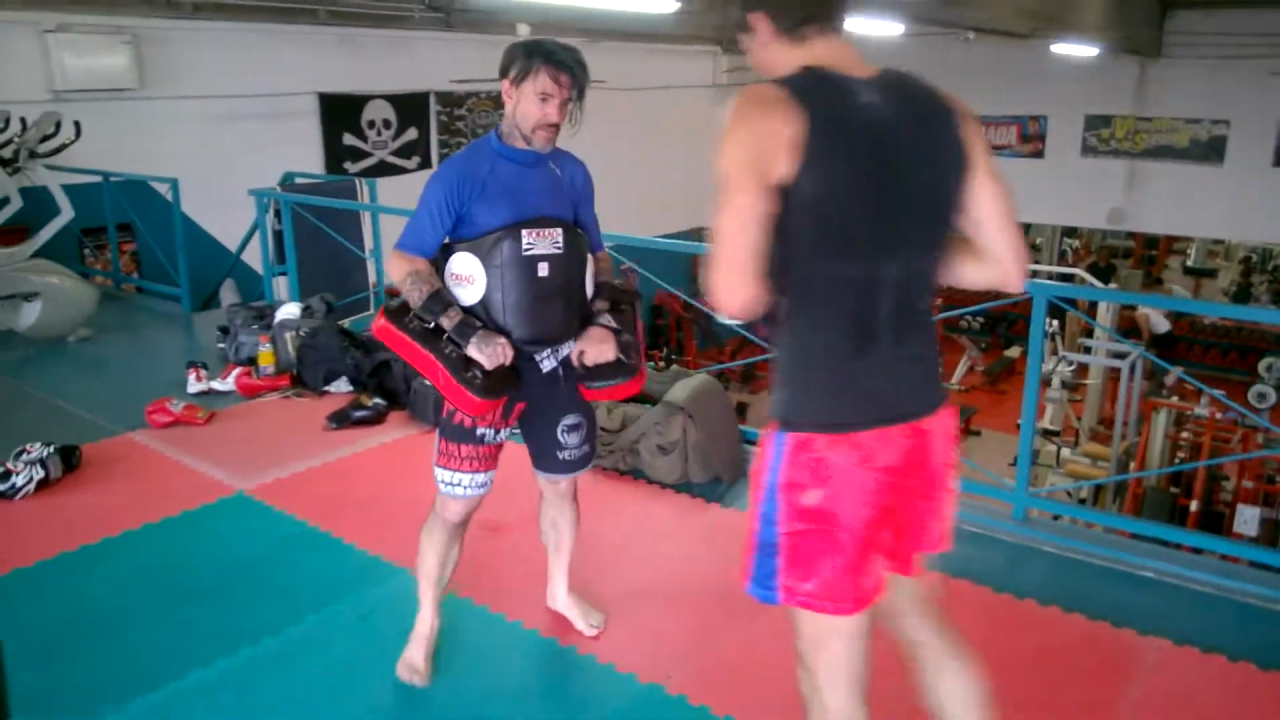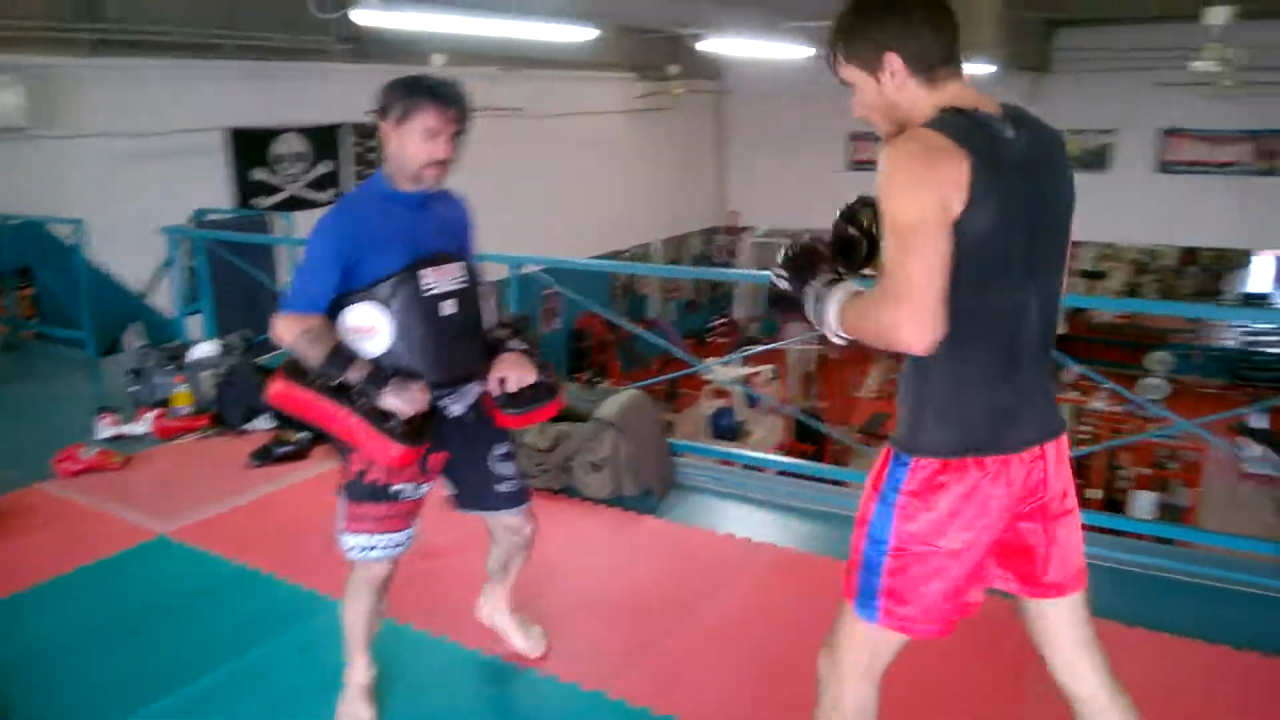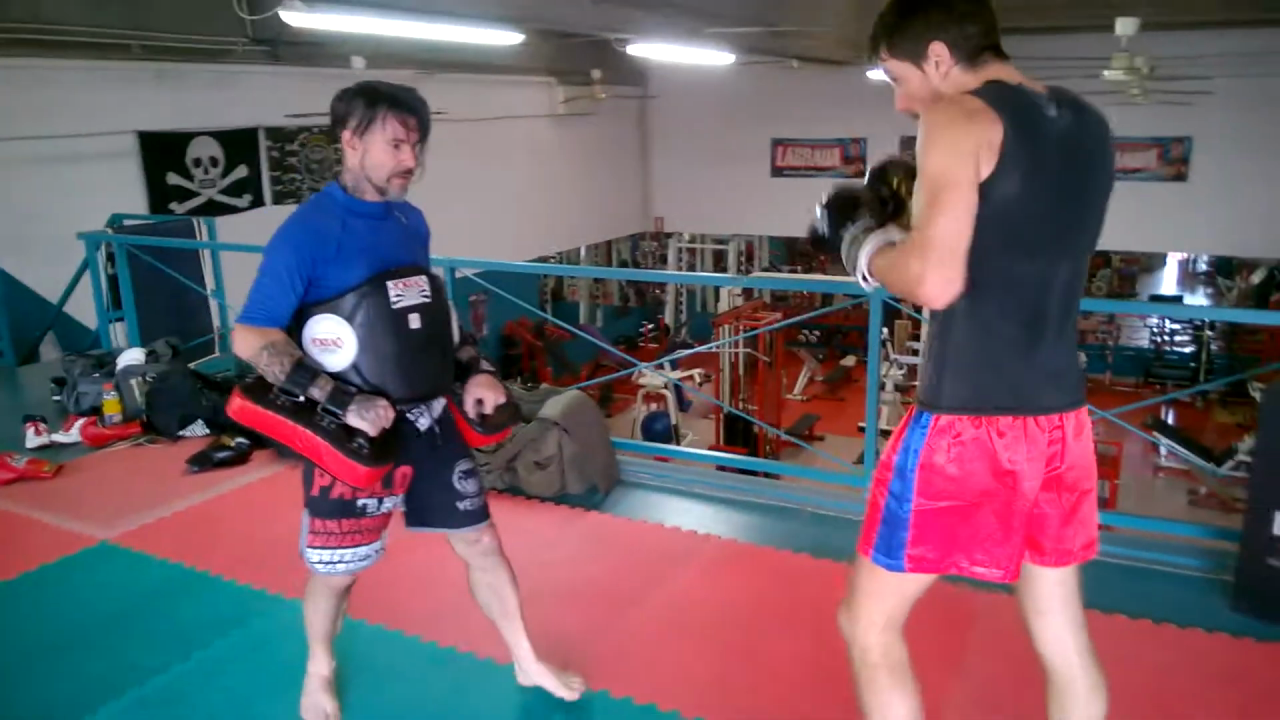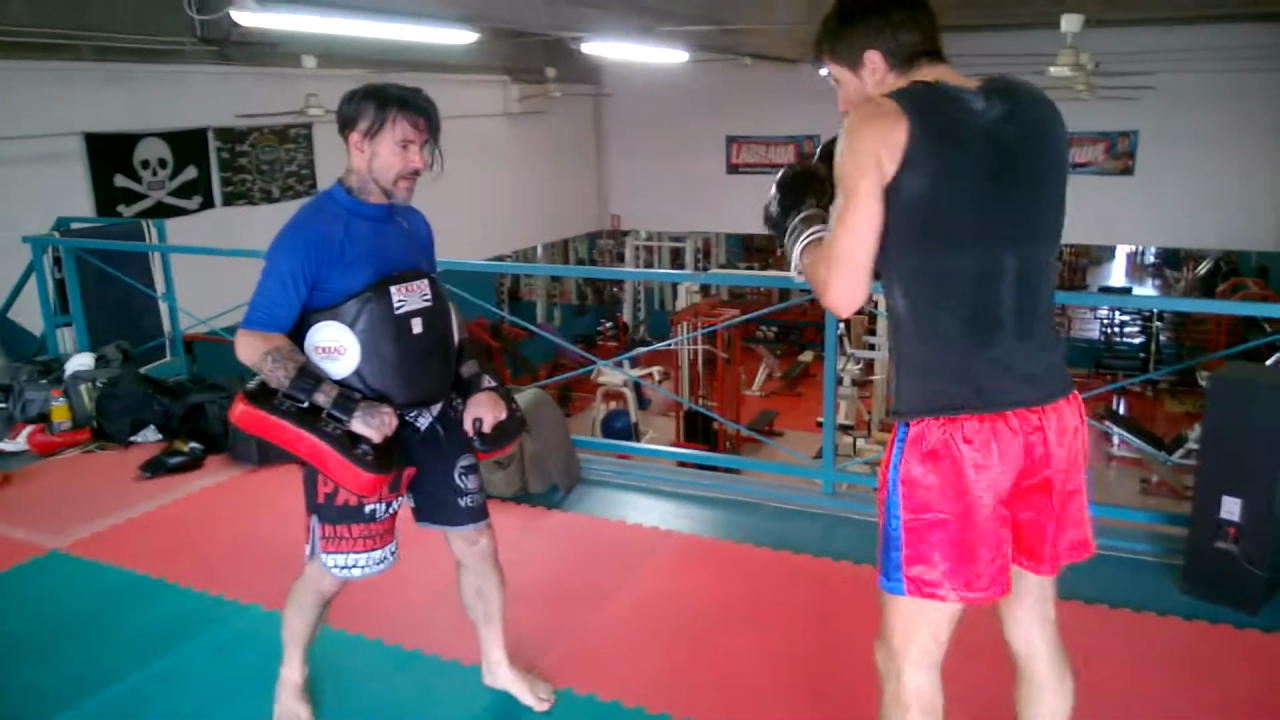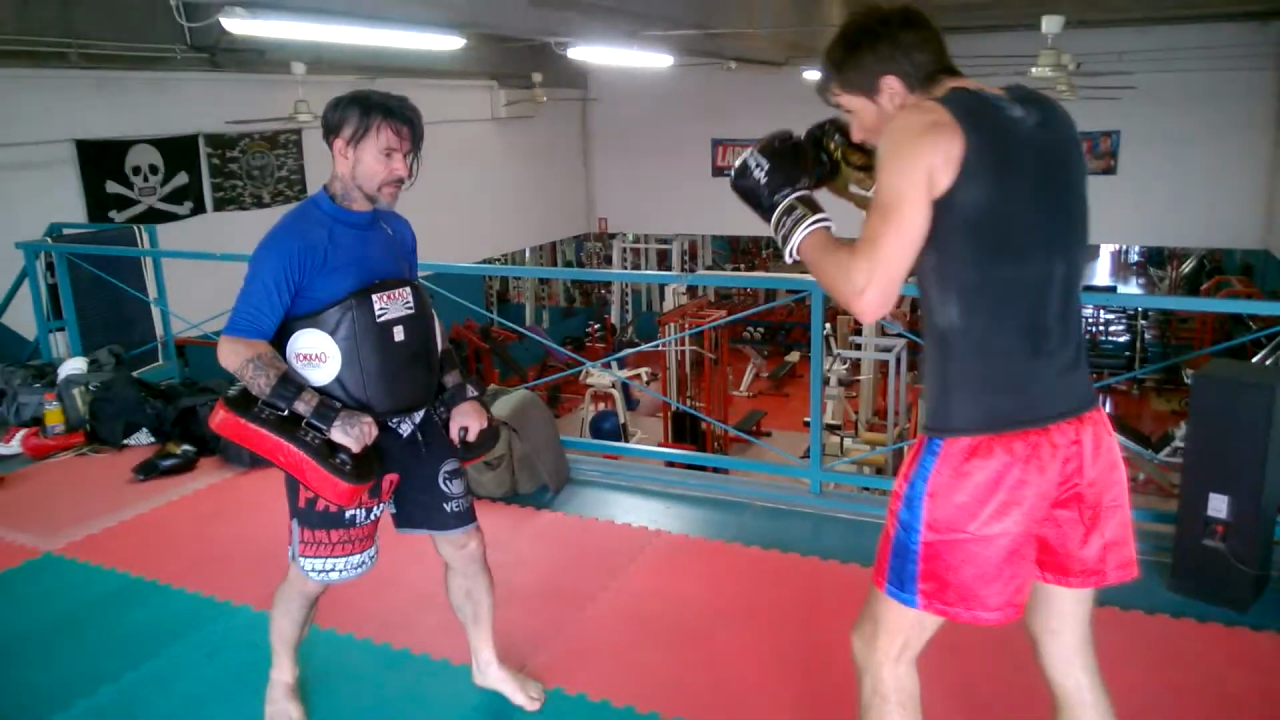
dt=0.3s
person 1, frame 1
left shoulder: (764, 115)
right shoulder: (944, 114)
left elbow: (734, 296)
right elbow: (1006, 270)
left wrist: (732, 281)
left hip: (824, 435)
right hip: (922, 419)
right knee: (916, 620)
person 1, frame 2
left shoulder: (918, 156)
right shoulder: (1043, 143)
left elbow: (914, 327)
left wrist: (822, 297)
left hip: (944, 464)
right hip: (1037, 449)
person 1, frame 3
left shoulder: (958, 121)
right shoulder: (1086, 124)
left elbow: (934, 283)
left wrist: (867, 241)
left hip: (967, 423)
right hip: (1060, 418)
left knee: (868, 623)
right knee: (1064, 645)
person 1, frame 4
left shoulder: (878, 123)
right shoulder: (1038, 112)
left elbow: (843, 293)
left wrist: (800, 222)
left hip: (946, 429)
right hip: (1048, 416)
left knee: (908, 659)
right knee: (1035, 634)
person 1, frame 5
left shoulder: (924, 129)
right shoulder: (1047, 118)
left elbow: (868, 296)
left wrist: (789, 205)
right wrist: (873, 188)
left hip: (979, 446)
right hip: (1077, 432)
left knee: (883, 647)
right knee: (1068, 659)
person 2, frame 1
left shoulder: (573, 174)
right shoulder: (463, 172)
left elbow: (594, 259)
right elbow: (404, 263)
left wrist: (601, 324)
right wrist: (466, 334)
left hip: (556, 357)
right hip: (487, 363)
left knee: (561, 487)
right knee: (455, 505)
left ankle: (559, 591)
right ankle: (426, 626)
person 2, frame 2
left shoulder: (451, 211)
right shoulder: (347, 222)
right elbow: (290, 324)
left wrist: (507, 350)
right wrist: (373, 386)
left hip: (463, 400)
right hip: (391, 417)
left knee: (517, 523)
right knee: (376, 564)
left ankle: (495, 605)
person 2, frame 3
left shoulder: (410, 221)
right shoulder: (307, 231)
right elbow: (250, 336)
left wrist: (474, 367)
right wrist: (341, 401)
left hip: (427, 413)
right hip: (353, 430)
left knee: (482, 543)
right knee: (337, 568)
left ankle: (527, 661)
person 2, frame 4
left shoulder: (414, 225)
right shoulder: (310, 233)
right elbow: (252, 342)
left wrist: (475, 385)
right wrist: (344, 409)
left hip: (428, 414)
right hip: (354, 431)
left knee: (476, 541)
right knee: (331, 570)
left ankle: (496, 664)
person 2, frame 5
left shoulder: (398, 231)
right shoulder: (293, 241)
right elbow: (235, 348)
left wrist: (458, 392)
right wrist: (324, 417)
left hip: (413, 420)
right hip: (339, 438)
left knee: (466, 545)
right knee: (312, 573)
left ankle: (487, 663)
